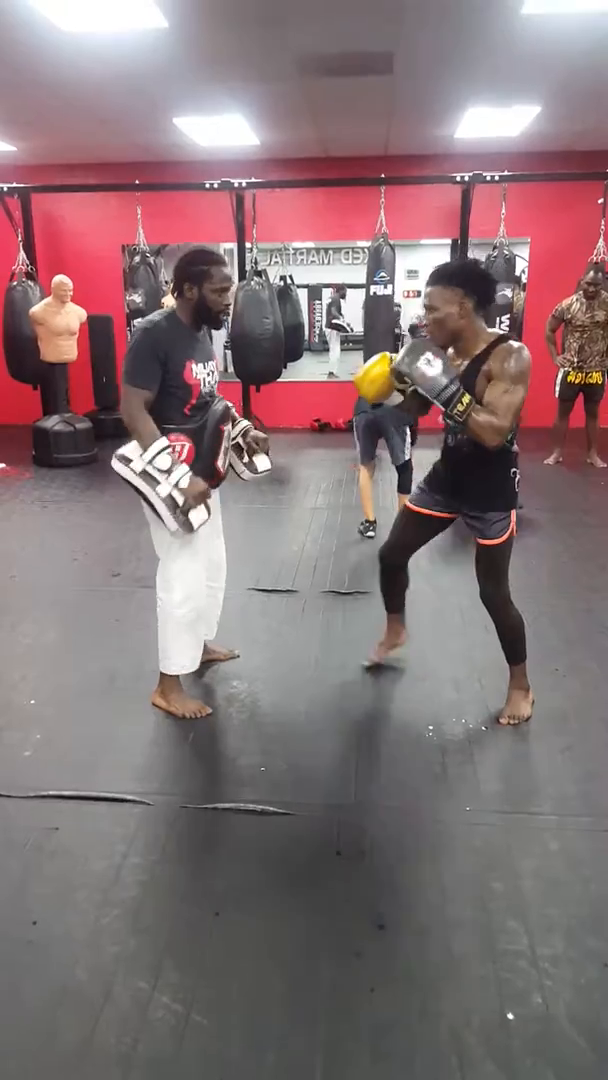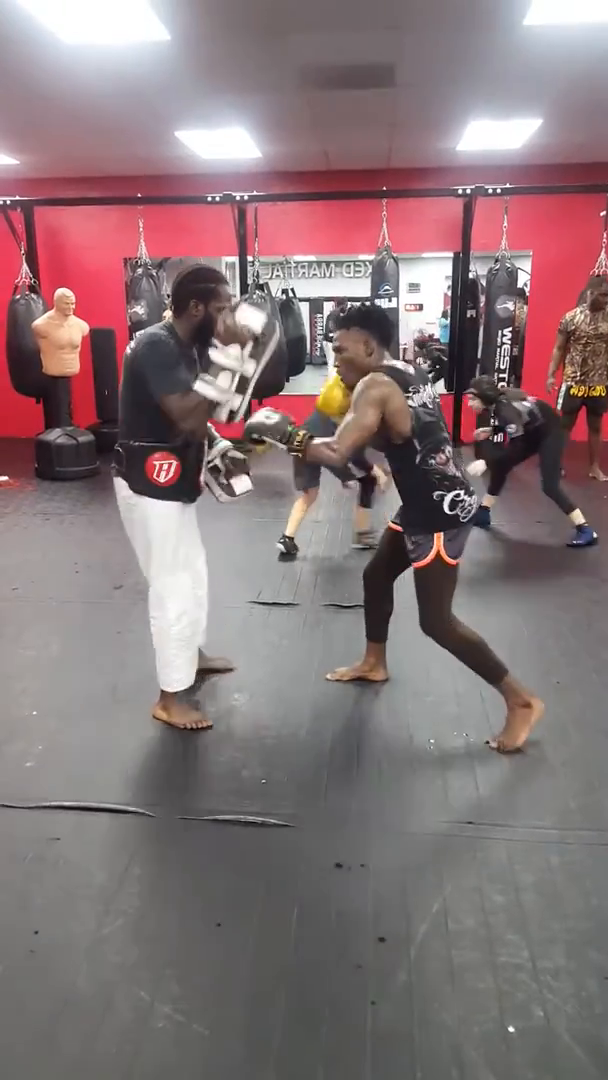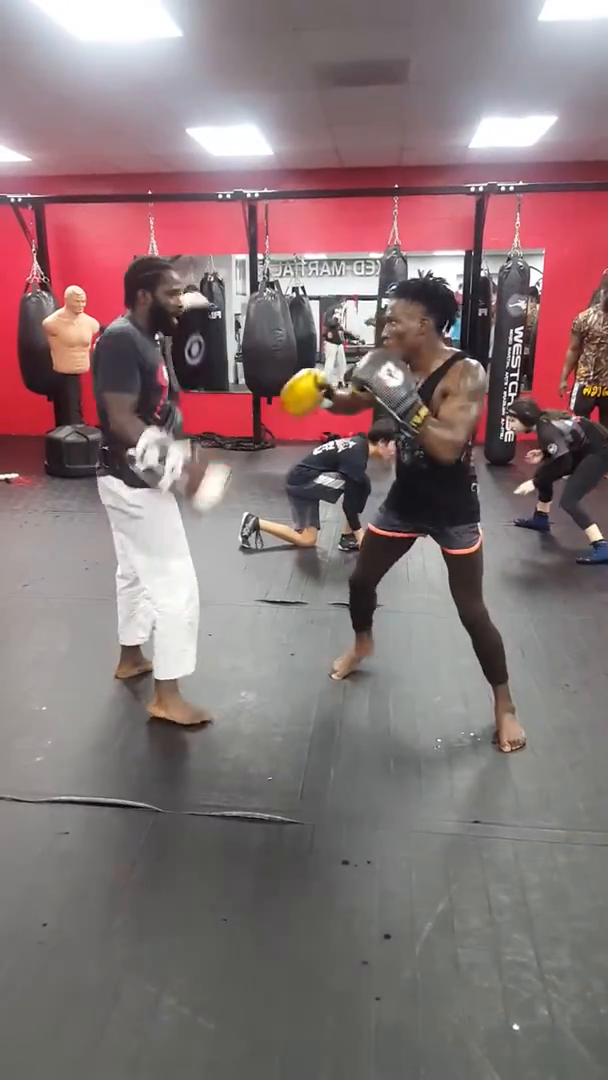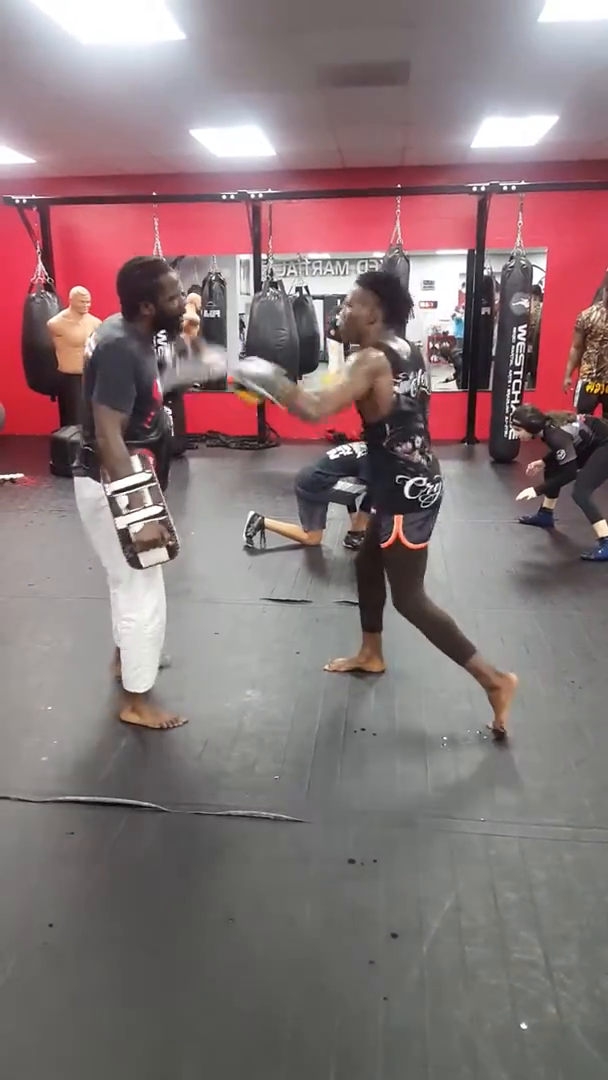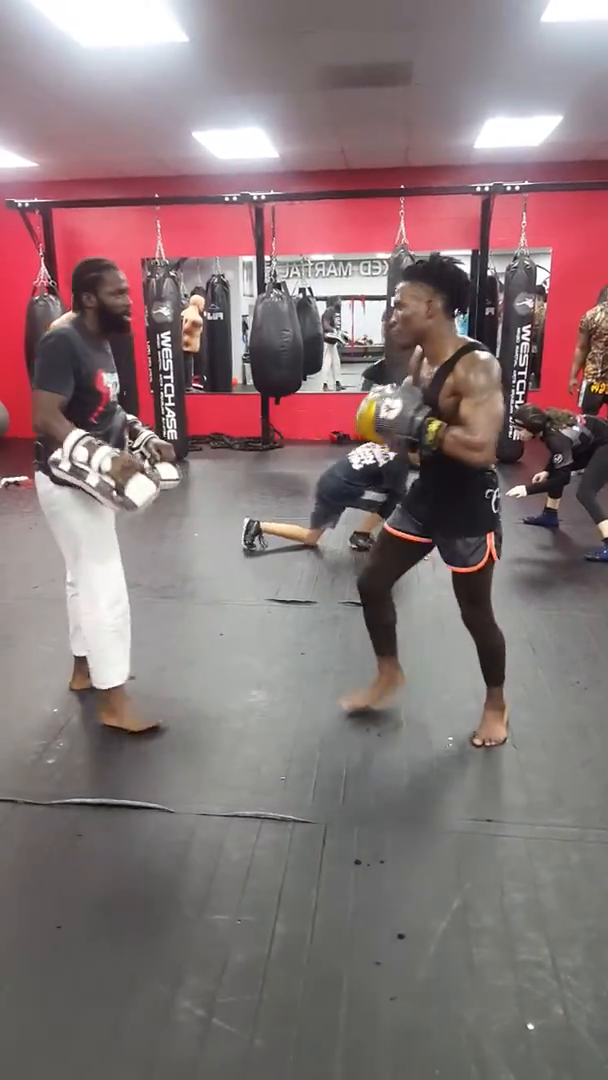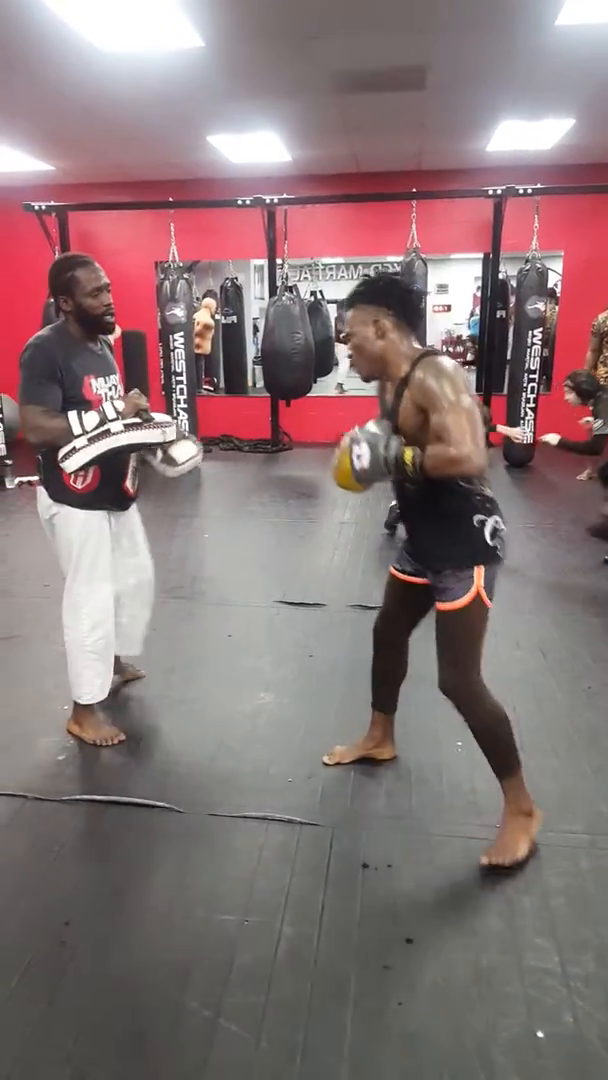
dt=0.7s
person 1, frame 1
left shoulder: (509, 357)
right shoulder: (445, 351)
left elbow: (495, 432)
right elbow: (419, 408)
left hip: (490, 491)
right hip: (445, 477)
left knee: (493, 593)
right knee: (392, 553)
left ankle: (520, 684)
right ankle: (394, 631)
person 1, frame 2
left shoulder: (376, 384)
right shoulder: (404, 376)
left elbow: (338, 454)
left wrist: (281, 429)
right wrist: (358, 422)
left hip: (439, 510)
right hip: (429, 501)
left knee: (436, 622)
right knee: (376, 575)
left ankle: (522, 702)
right ankle: (374, 662)
person 1, frame 3
left shoulder: (466, 374)
right shoulder: (396, 366)
left elbow: (448, 448)
right elbow: (352, 403)
left wrist: (402, 401)
right wrist: (328, 392)
left hip: (454, 509)
right hip: (404, 499)
left knee: (472, 612)
right knee: (361, 579)
left ankle: (504, 705)
right ankle: (361, 645)
person 1, frame 4
left shoulder: (372, 360)
right shoulder: (407, 352)
left elbow: (312, 408)
left wrist: (269, 380)
left hip: (405, 489)
right hip: (412, 478)
left knee: (408, 597)
right knee: (369, 565)
left ankle: (492, 679)
right ankle: (370, 654)
person 1, frame 5
left shoulder: (477, 367)
right shoulder: (419, 359)
left elbow: (481, 449)
left wrist: (418, 423)
right wrist: (391, 416)
left hip: (469, 509)
right hip: (424, 498)
left knee: (476, 614)
right knee: (372, 583)
left ankle: (495, 705)
right ankle: (387, 675)
person 1, frame 6
left shoulder: (435, 376)
right shoulder: (395, 386)
left elbow: (467, 456)
left wrist: (391, 458)
right wrist: (372, 455)
left hip: (468, 542)
right hip: (425, 537)
left knee: (459, 679)
right knee: (387, 632)
left ankle: (521, 808)
right ankle: (380, 738)
person 2, frame 1
left shoulder: (202, 331)
right shoulder: (154, 334)
right elbow: (133, 411)
left wrist: (243, 431)
left hip: (199, 469)
left knee: (211, 563)
right knee: (183, 573)
left ankle: (198, 644)
right ankle: (169, 685)
person 2, frame 2
left shoulder: (180, 346)
right shoulder: (156, 347)
right elbow: (189, 417)
left wrist: (221, 450)
left hip: (168, 484)
right hip: (149, 488)
left knee: (192, 572)
right knee: (172, 588)
left ankle: (192, 653)
right ankle: (170, 698)
person 2, frame 3
left shoulder: (140, 337)
right shoulder: (121, 340)
left elbow: (151, 403)
right elbow: (123, 421)
left hip: (126, 477)
right hip: (135, 480)
left knee: (135, 569)
right knee: (175, 581)
left ankle: (131, 657)
right ankle: (166, 694)
person 2, frame 4
left shoulder: (126, 333)
right shoulder: (119, 350)
right elbow: (108, 436)
right wrist: (139, 513)
left hip: (120, 482)
right hip: (111, 486)
left knee: (128, 578)
right knee: (143, 591)
left ankle: (129, 657)
right ankle: (136, 701)
person 2, frame 5
left shoulder: (98, 343)
right shoulder: (63, 344)
right elbow: (46, 418)
left wrist: (144, 440)
right wrist: (106, 461)
right hip: (69, 482)
left knee: (86, 577)
right knee: (103, 584)
left ankle: (85, 667)
right ankle: (112, 699)
person 2, frame 6
left shoulder: (102, 343)
right shoulder: (45, 351)
right elbow: (37, 429)
right wrist: (113, 413)
left hip: (115, 492)
right hip: (74, 500)
left knee: (137, 576)
right knee: (90, 601)
left ankle: (111, 661)
right ankle: (84, 712)
